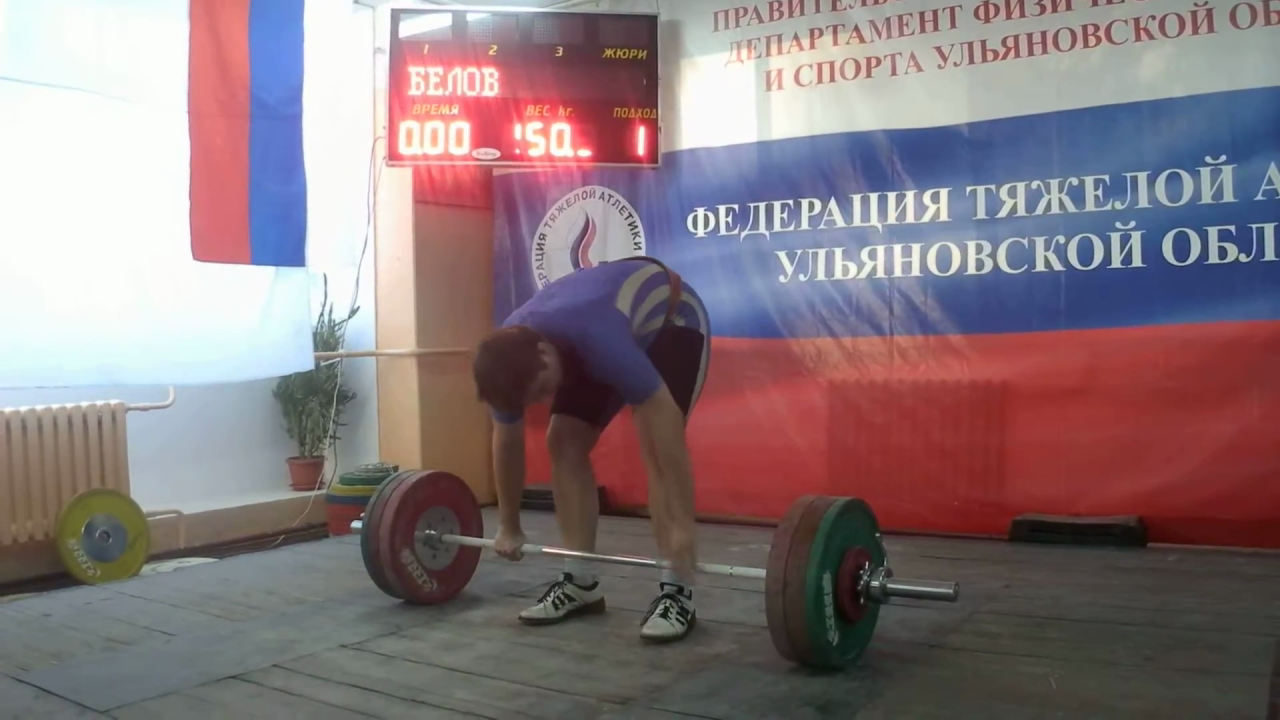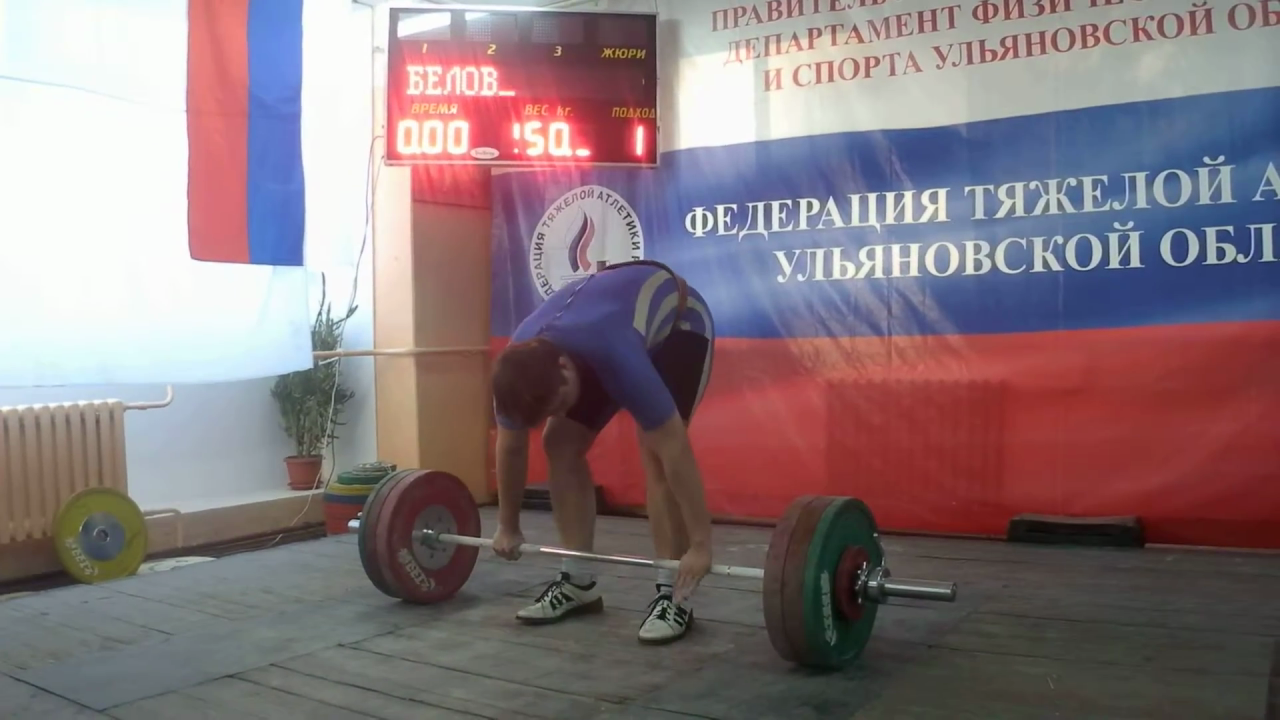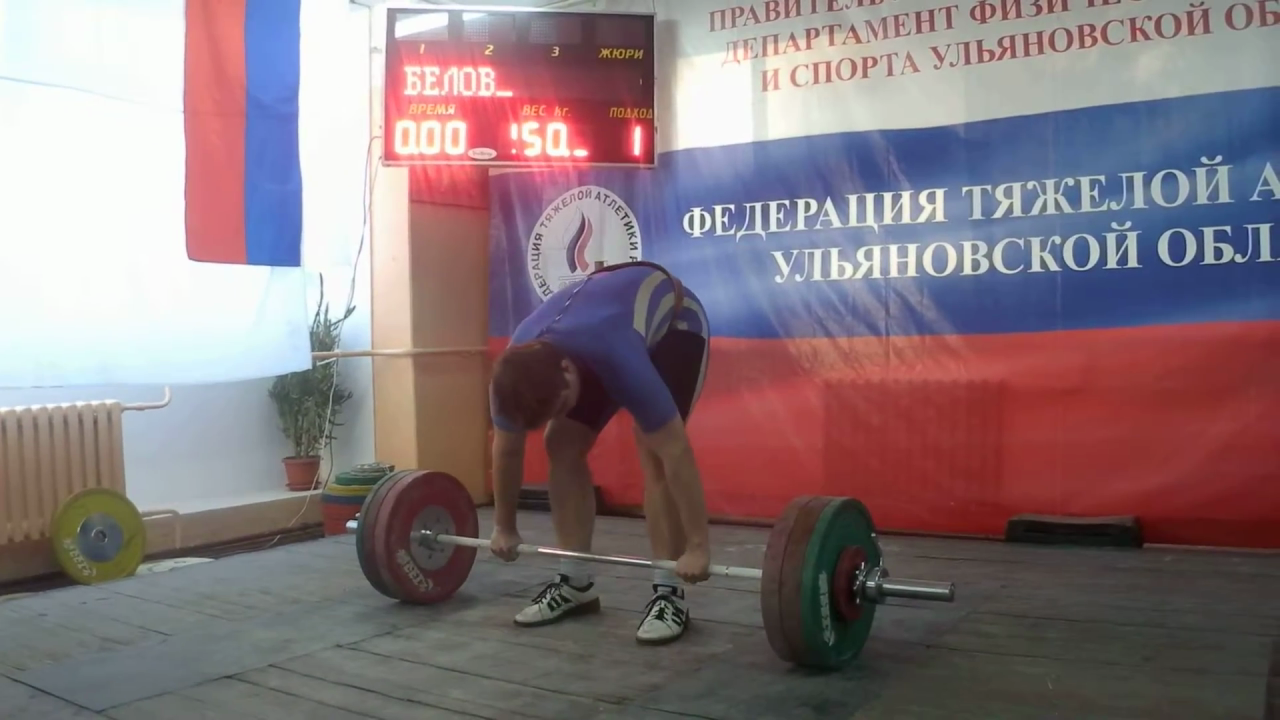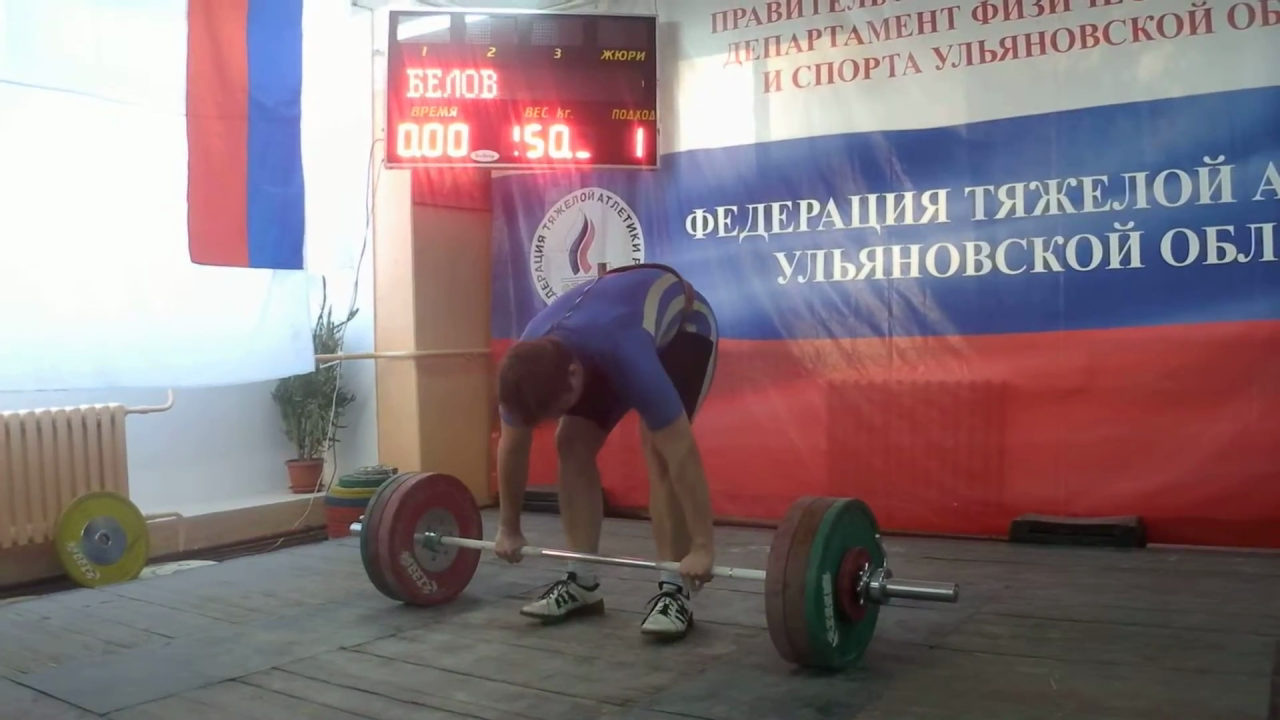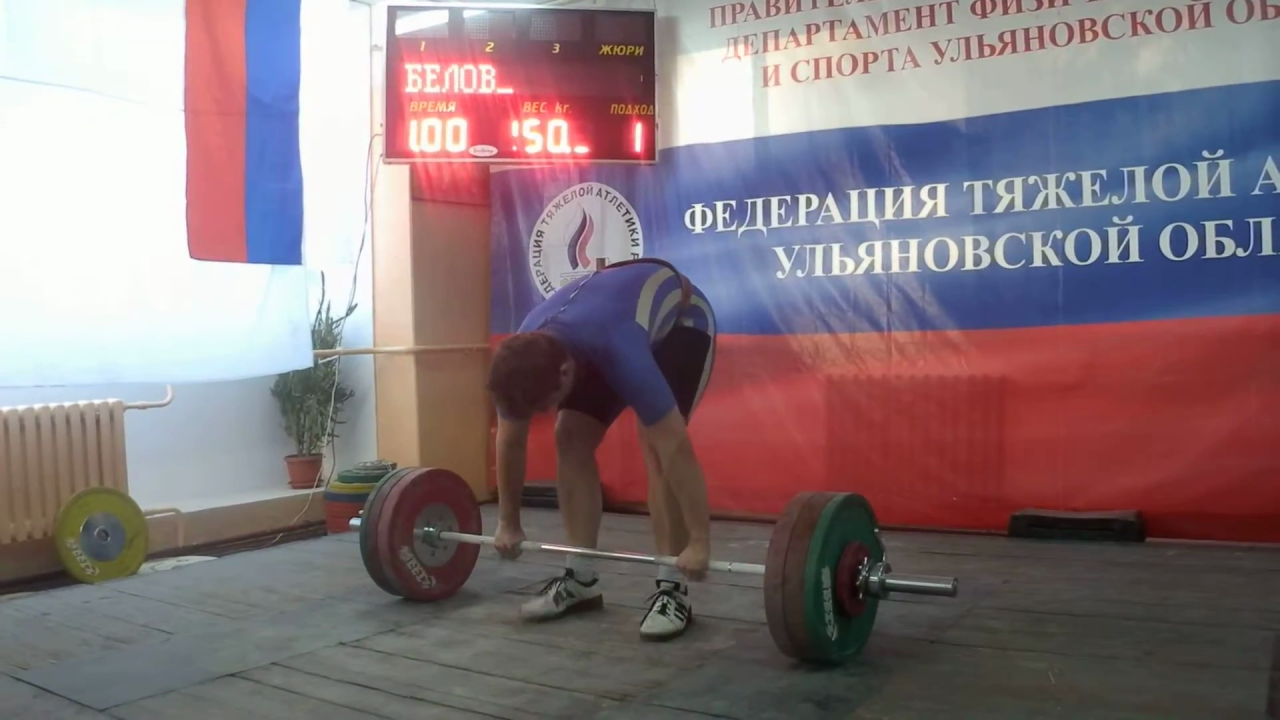
dt=0.3s
person 1, frame 1
left shoulder: (596, 338)
right shoulder: (509, 356)
left elbow: (665, 423)
right elbow: (508, 443)
left wrist: (683, 522)
right wrist: (509, 527)
left hip: (673, 319)
left knee: (653, 443)
right knee: (565, 443)
left ankle: (676, 593)
right ankle: (580, 582)
person 1, frame 2
left shoulder: (615, 356)
right shoulder: (521, 368)
left elbow: (675, 451)
right elbow: (511, 448)
left wrist: (700, 545)
right wrist: (508, 527)
left hip: (679, 322)
left knee: (654, 448)
right knee: (560, 444)
left ankle: (671, 593)
right ankle: (577, 582)
person 1, frame 3
left shoulder: (617, 358)
right shoulder: (517, 372)
left elbow: (676, 453)
right elbow: (507, 451)
left wrist: (697, 546)
right wrist: (504, 528)
left hip: (674, 323)
left knee: (652, 448)
right knee: (561, 445)
left ankle: (669, 593)
right ankle: (575, 583)
person 1, frame 4
left shoulder: (625, 356)
right shoulder: (525, 368)
left elbow: (681, 452)
right elbow: (512, 447)
left wrist: (702, 547)
right wrist: (508, 529)
left hip: (683, 326)
left knee: (658, 450)
right knee: (572, 445)
left ankle: (673, 592)
right ankle: (582, 582)
person 1, frame 5
left shoulder: (617, 350)
right shoulder: (522, 359)
left elbow: (675, 446)
right elbow: (510, 440)
left wrist: (699, 542)
right wrist: (509, 523)
left hip: (681, 320)
right hip: (614, 308)
left knee: (656, 444)
right knee: (570, 439)
left ankle: (673, 588)
right ankle: (581, 577)
